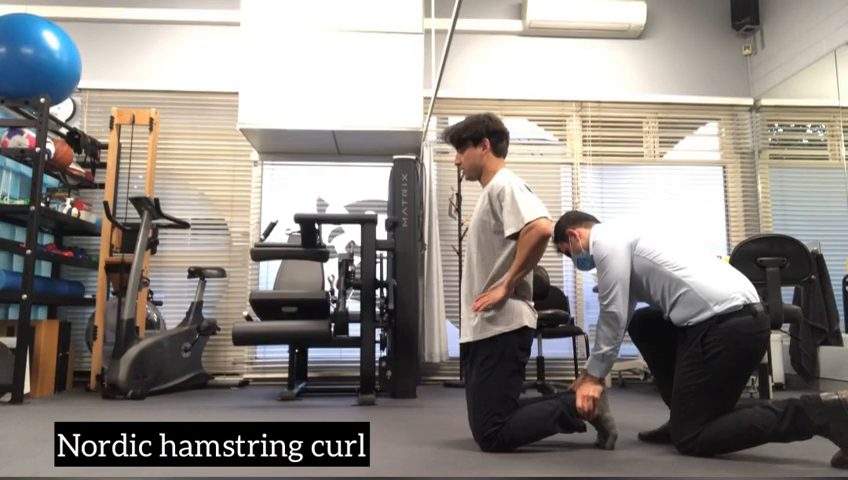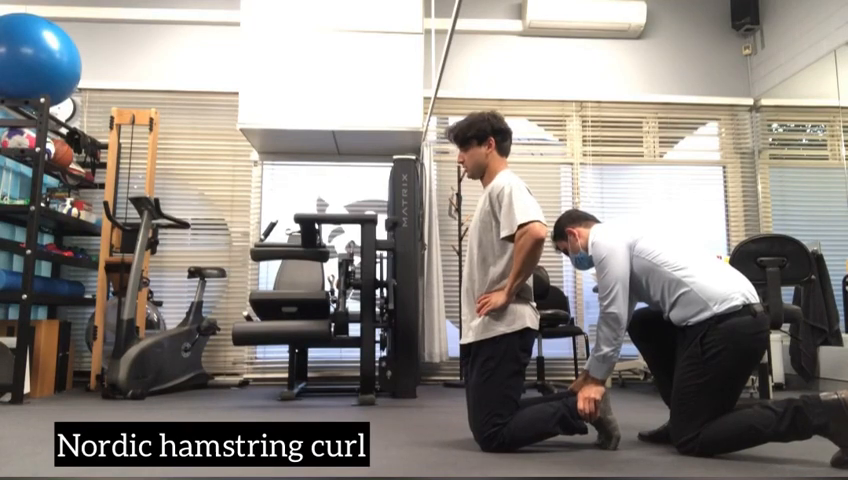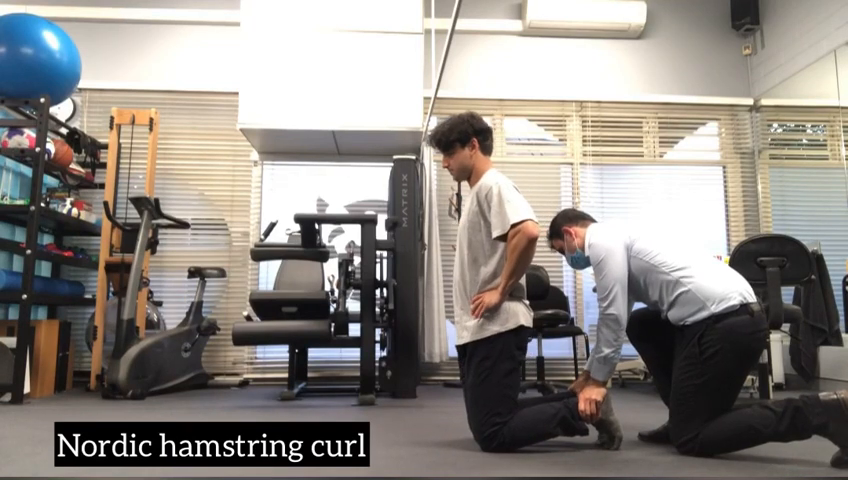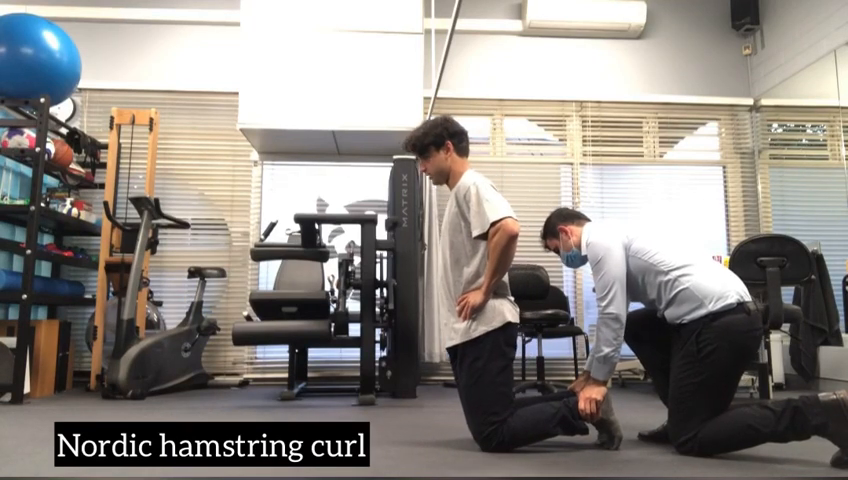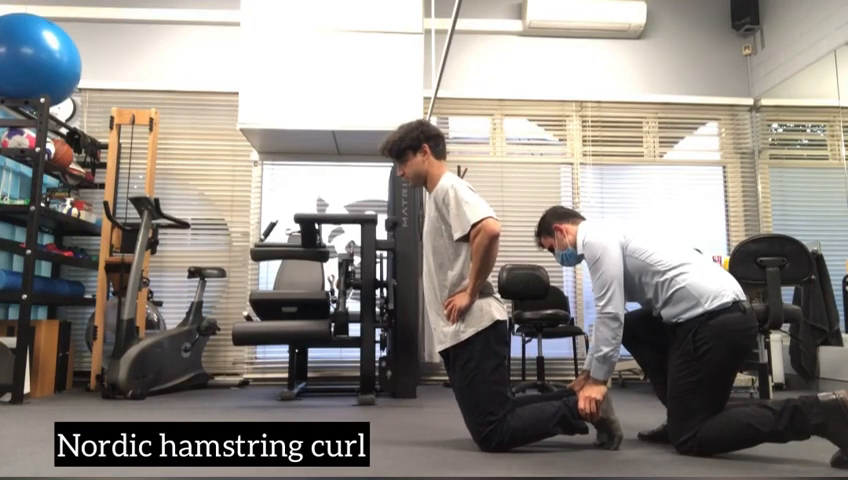
dt=0.7s
person 1, frame 1
left shoulder: (504, 185)
right shoulder: (491, 191)
left elbow: (541, 228)
left wrist: (507, 286)
left hip: (501, 326)
right hip: (484, 327)
left knee: (492, 435)
right knee: (490, 422)
left ankle: (581, 405)
right ankle: (575, 401)
person 1, frame 2
left shoulder: (505, 186)
right shoulder: (491, 191)
left elbow: (535, 233)
left wrist: (508, 291)
left hip: (501, 328)
right hip: (483, 328)
left knee: (493, 434)
right knee: (488, 424)
right ankle: (577, 402)
person 1, frame 3
left shoulder: (492, 185)
right shoulder: (478, 191)
left elbow: (528, 232)
left wrist: (501, 290)
left hip: (496, 326)
right hip: (479, 328)
left knee: (493, 434)
right knee: (490, 421)
right ankle: (577, 402)
person 1, frame 4
left shoulder: (471, 186)
right shoulder: (459, 193)
left elbow: (508, 229)
left wrist: (486, 290)
left hip: (484, 325)
right hip: (468, 328)
left knee: (493, 434)
right knee: (491, 422)
right ankle: (577, 402)
person 1, frame 5
left shoulder: (449, 189)
right shoulder: (439, 196)
left elbow: (489, 230)
left wrist: (471, 292)
left hip: (473, 326)
right hip: (460, 330)
left knee: (493, 434)
right knee: (491, 419)
right ankle: (577, 401)
person 2, frame 1
left shoulder: (607, 239)
right shoulder: (622, 239)
left elbow: (613, 316)
right elbow: (620, 318)
left wrist: (594, 377)
right wrist: (587, 372)
left hip: (728, 325)
right hip: (732, 316)
left knee: (691, 438)
right knee: (642, 325)
left ankle: (822, 413)
right ankle: (684, 415)
person 2, frame 2
left shoulder: (606, 239)
right shoulder: (621, 240)
left elbow: (613, 316)
right elbow: (620, 317)
left wrist: (596, 379)
right wrist: (589, 372)
left hip: (728, 325)
right hip: (733, 315)
left knee: (690, 438)
right knee: (641, 324)
left ankle: (823, 412)
right ankle: (684, 416)
person 2, frame 3
left shoulder: (602, 240)
right shoulder: (616, 239)
left elbow: (613, 317)
right elbow: (617, 318)
left wrist: (597, 380)
right wrist: (589, 373)
left hip: (725, 324)
right hip: (730, 315)
left knee: (691, 439)
right knee: (639, 326)
left ankle: (822, 413)
right ankle: (685, 416)
person 2, frame 4
left shoulder: (600, 239)
right shoulder: (611, 239)
left elbow: (612, 315)
right elbow: (616, 317)
left wrist: (597, 380)
right wrist: (588, 372)
left hip: (721, 324)
right hip: (722, 315)
left knee: (689, 439)
right knee: (634, 327)
left ankle: (823, 413)
right ankle: (683, 416)
person 2, frame 5
left shoulder: (597, 238)
right shoulder: (609, 237)
left elbow: (610, 314)
right elbow: (612, 315)
left wrist: (597, 379)
right wrist: (587, 371)
left hip: (714, 322)
right hip: (716, 314)
left knee: (690, 439)
right knee: (631, 328)
left ankle: (821, 413)
right ankle: (682, 414)
